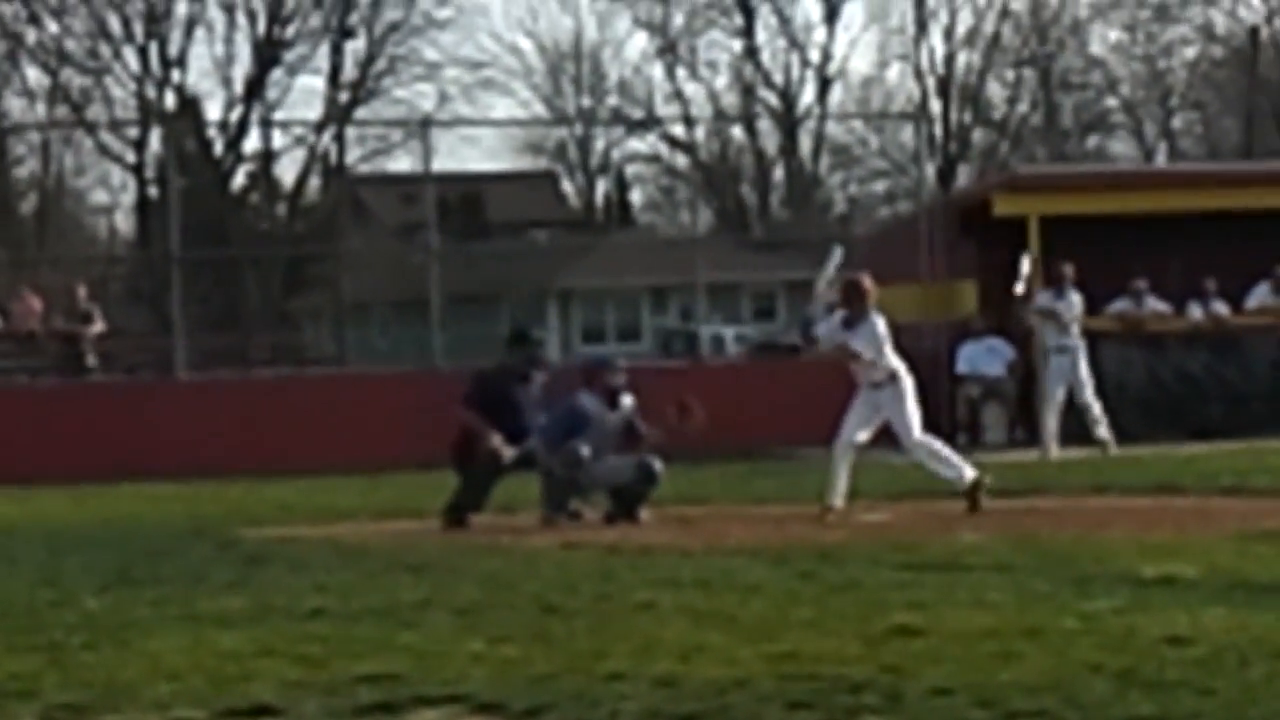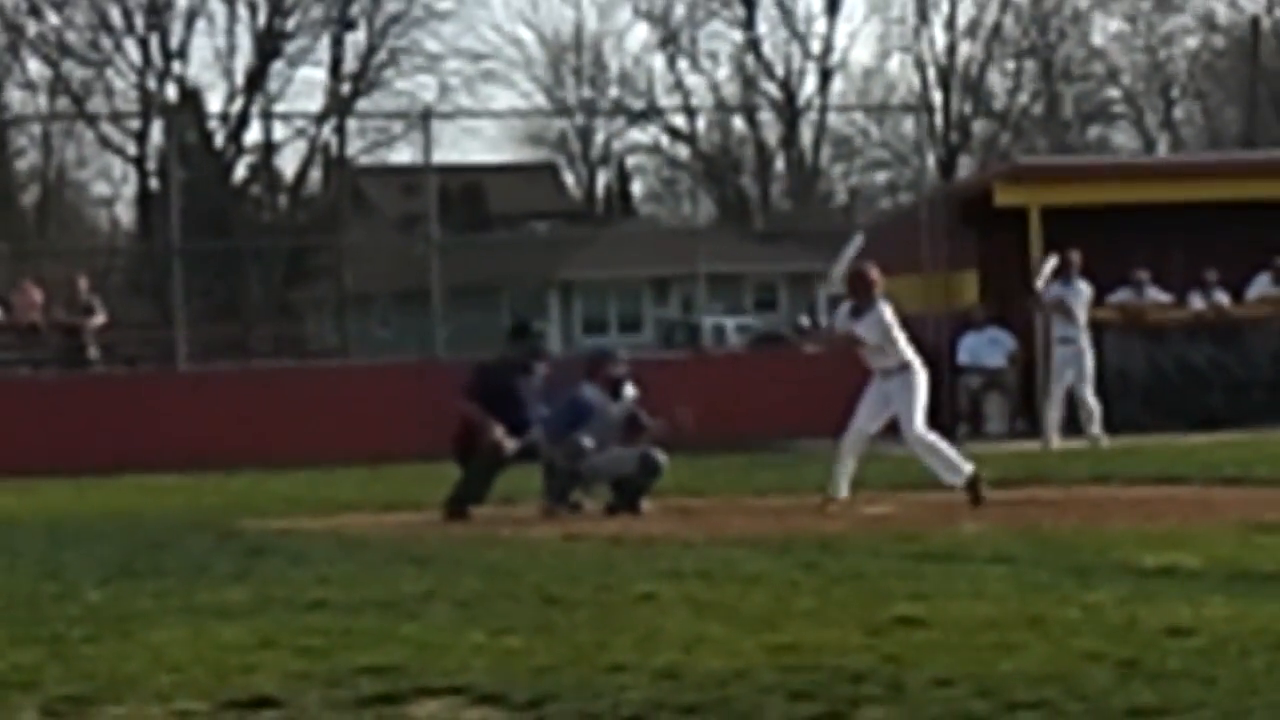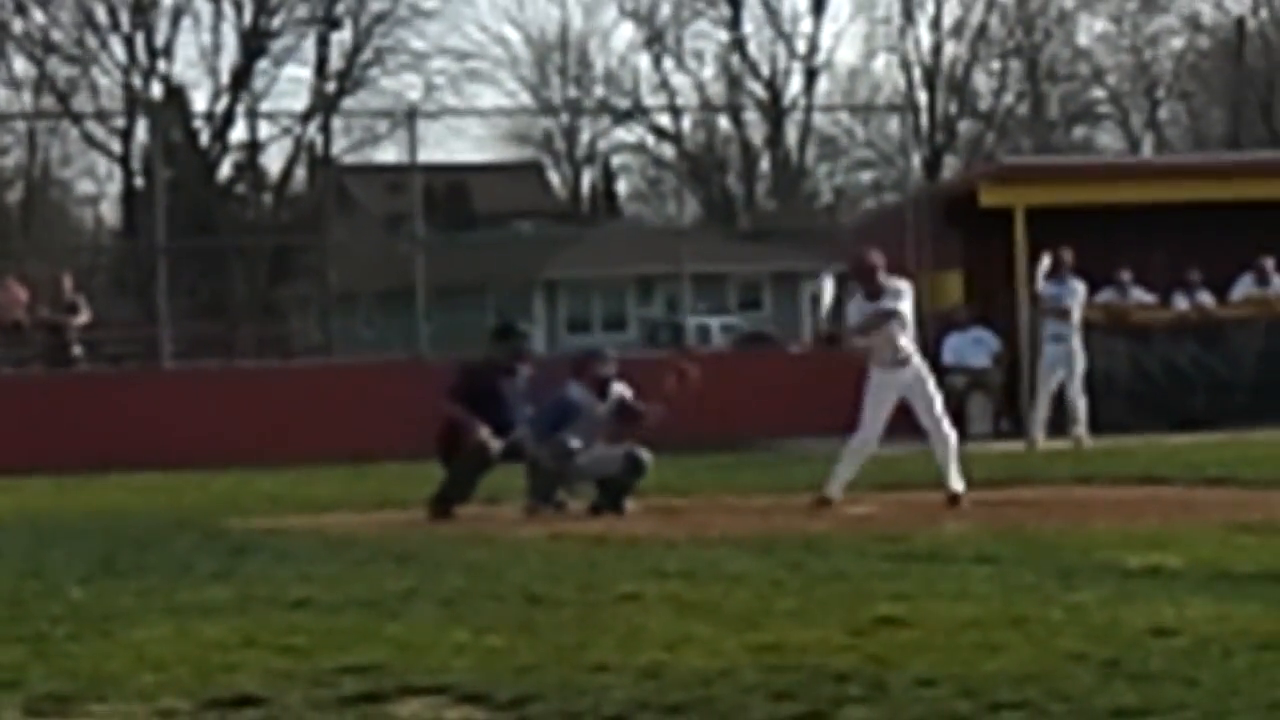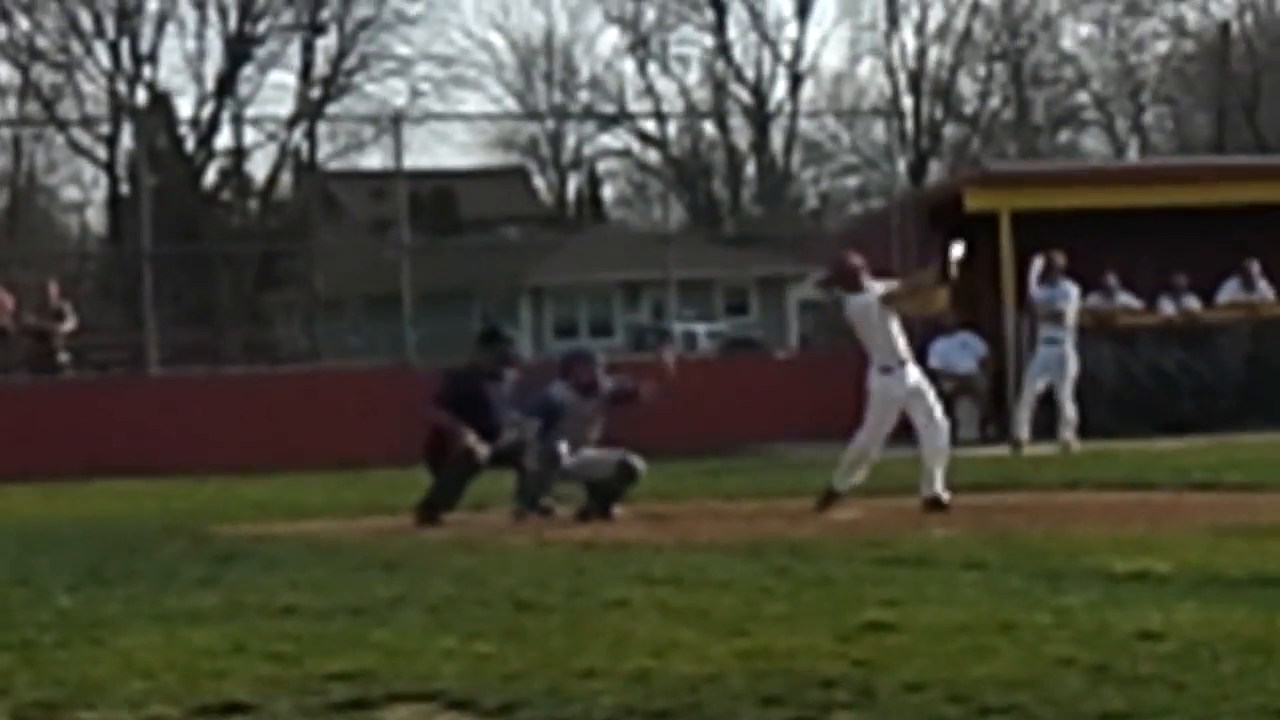
dt=0.2s
person 1, frame 1
left shoulder: (874, 326)
right shoulder: (838, 318)
left elbow: (847, 355)
right elbow: (815, 339)
left wrist: (813, 348)
left hip: (894, 385)
right hip: (869, 389)
left knee: (912, 437)
right knee: (844, 442)
left ankle: (969, 480)
right ankle: (834, 501)
person 1, frame 2
left shoulder: (880, 313)
right shoulder: (847, 308)
left elbow: (849, 339)
right elbow: (836, 335)
left hip: (908, 375)
right hip: (883, 378)
left knee: (914, 432)
right knee: (855, 435)
left ankle: (967, 479)
right ankle: (838, 491)
person 1, frame 3
left shoulder: (901, 288)
right shoulder: (856, 306)
left elbow: (885, 315)
right elbow: (860, 344)
left wrist: (859, 329)
left hip: (914, 366)
right hip: (883, 374)
left knee: (940, 426)
right knee: (866, 436)
left ankle: (953, 488)
right ankle: (831, 491)
person 1, frame 4
left shoulder: (864, 292)
right shoulder: (856, 301)
right elbow: (892, 294)
left wrist: (930, 281)
right wrist: (932, 280)
left hip: (907, 372)
right hip: (888, 377)
left knee: (936, 427)
right knee: (870, 437)
left ankle: (932, 493)
right ankle: (838, 486)
person 2, frame 1
left shoulder: (1075, 298)
right shoulder: (1043, 297)
left elbow: (1060, 319)
right elbow: (1035, 319)
left wrist: (1041, 312)
left hip: (1074, 353)
right hip: (1054, 355)
left knee: (1086, 396)
right knee: (1051, 400)
left ankle: (1102, 437)
right ankle: (1049, 445)
person 2, frame 2
left shoulder: (1083, 287)
right shoulder: (1053, 287)
left elbow: (1070, 312)
right elbow: (1045, 309)
left wrist: (1051, 306)
left hip: (1079, 344)
right hip: (1059, 345)
left knee: (1085, 391)
right knee: (1055, 391)
left ankle: (1095, 432)
right ankle: (1051, 435)
person 2, frame 3
left shoulder: (1077, 286)
right shoulder: (1046, 286)
left elbow: (1068, 314)
right elbow: (1041, 310)
left wrist: (1047, 310)
left hip: (1071, 343)
right hip: (1050, 343)
left knee: (1075, 390)
right knee: (1043, 389)
left ankle: (1079, 432)
right ankle: (1036, 435)
person 2, frame 4
left shoulder: (1070, 289)
right shoulder: (1039, 290)
left elbow: (1062, 316)
right elbow: (1035, 314)
left wrist: (1041, 314)
left hip: (1064, 347)
right hip: (1043, 346)
left knee: (1065, 394)
right knee: (1029, 389)
left ankle: (1067, 437)
right ankle: (1020, 435)
person 3, frame 1
left shoulder: (534, 381)
right shoulder: (488, 379)
left elbow: (534, 418)
right elbow: (467, 415)
right wrist: (492, 438)
left hip: (521, 444)
right hip: (484, 446)
right knee: (492, 458)
right ankle: (455, 512)
person 3, frame 2
left shoulder: (537, 372)
right shoulder: (490, 371)
left elbow: (536, 408)
right elbow: (469, 407)
right wrist: (492, 428)
right hip: (484, 438)
right knee: (497, 448)
right ankle: (457, 504)
person 3, frame 3
left shoulder: (522, 373)
right shoulder: (475, 372)
left elbow: (522, 407)
right elbow: (452, 407)
right wrist: (477, 427)
right hip: (470, 438)
right knee: (483, 448)
right ankle: (441, 503)
person 3, frame 4
left shoulder: (506, 377)
right shoulder: (461, 378)
right elbow: (438, 413)
right wrist: (464, 433)
right hip: (462, 443)
right knee: (472, 454)
left ankle: (528, 503)
right ankle: (428, 509)
person 4, frame 1
left shoulder: (625, 403)
right shoulder: (582, 407)
left elbow: (639, 440)
left hip: (599, 470)
right hip: (571, 474)
left knee: (651, 467)
left ankle: (624, 508)
person 4, frame 2
left shoulder: (627, 394)
right shoulder: (585, 399)
left elbow: (640, 432)
left hip: (602, 461)
right hip: (571, 465)
left knee: (654, 459)
left ankle: (625, 499)
right ankle: (569, 498)
person 4, frame 3
left shoulder: (616, 392)
right shoulder: (571, 397)
left hip: (587, 459)
right hip: (555, 462)
left knee: (639, 458)
left ankle: (609, 498)
right ankle: (541, 497)
person 4, frame 4
left shoulder: (604, 389)
right shoulder: (555, 395)
left elbow: (640, 392)
left hip: (581, 456)
right hip: (548, 454)
left knee: (631, 467)
right knee: (553, 453)
left ankle: (597, 505)
right ankle: (529, 504)
